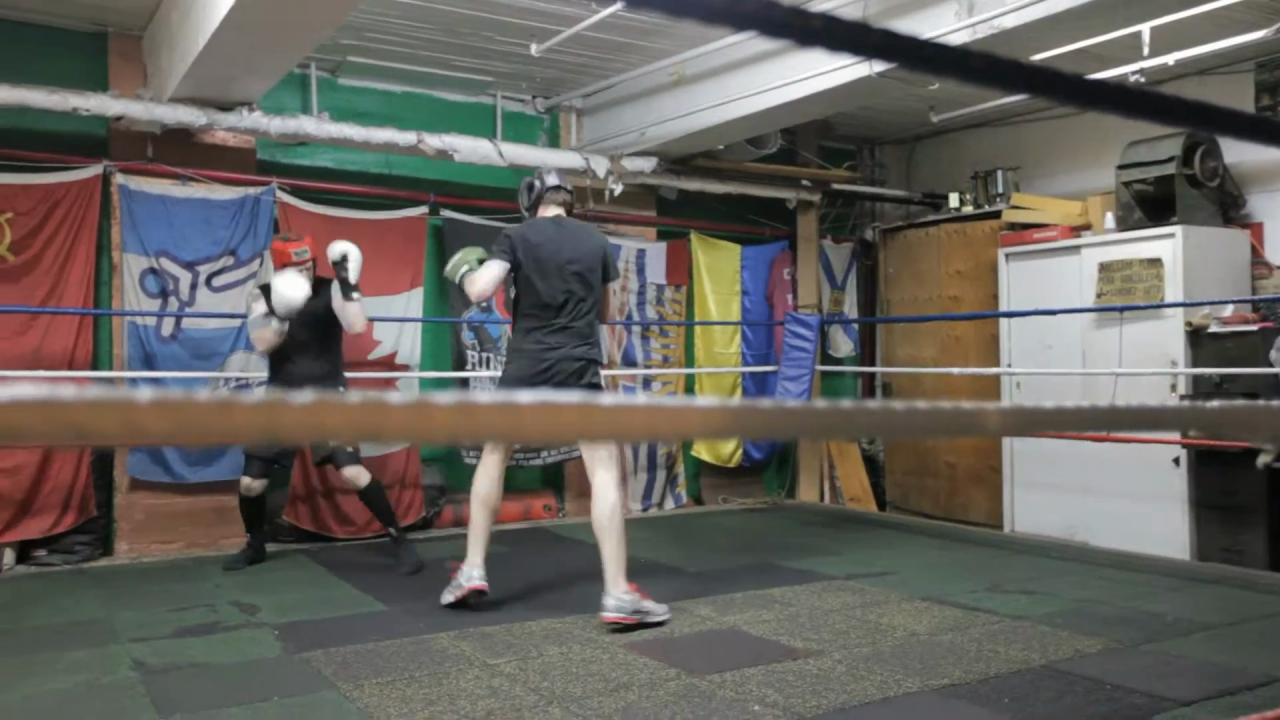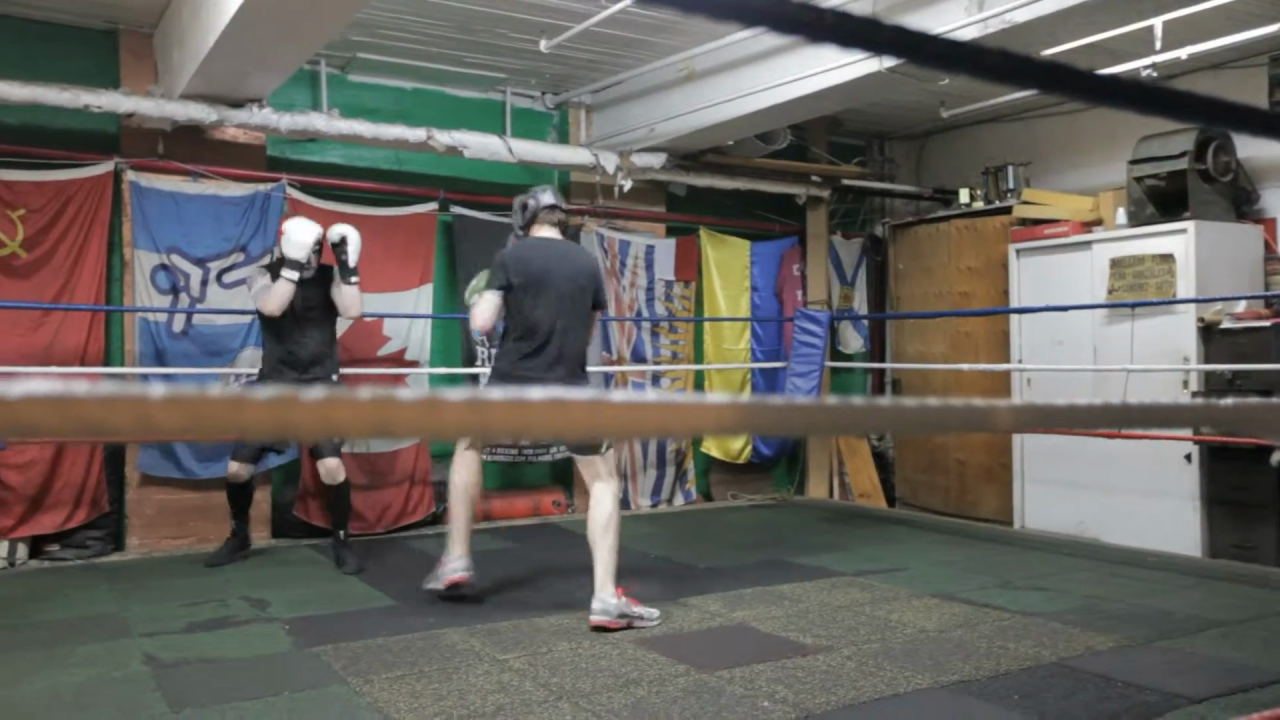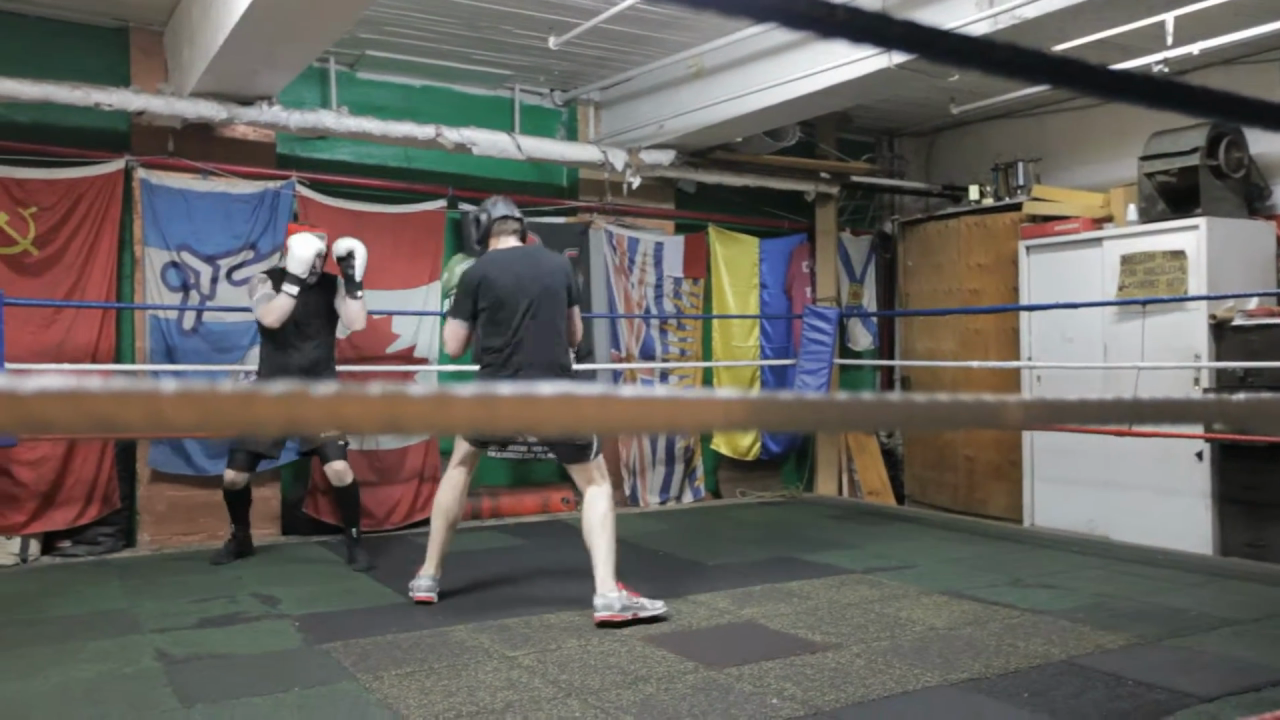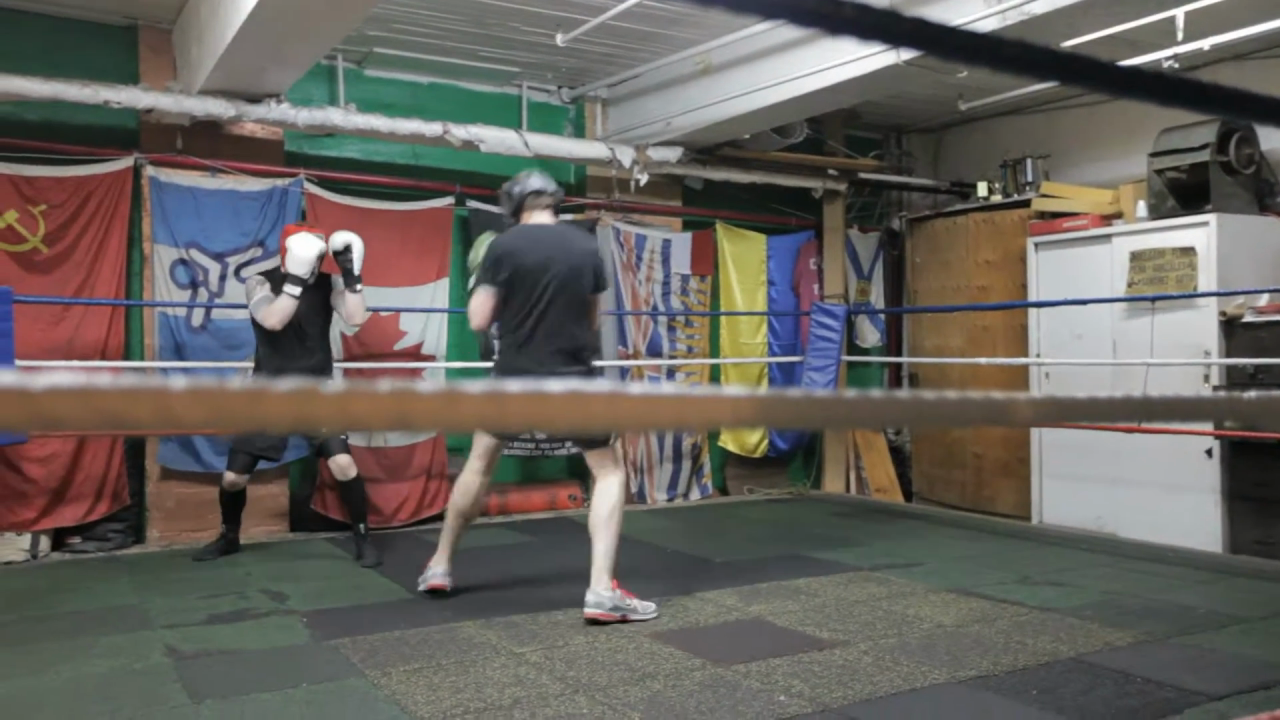
dt=0.2s
person 1, frame 1
left shoulder: (516, 236)
right shoulder: (596, 241)
left elbow: (481, 293)
right elbow: (604, 309)
left wrist: (466, 272)
left hip: (525, 366)
right hip: (579, 366)
left knee: (493, 459)
right knee: (604, 473)
left ankle: (472, 570)
right ankle: (618, 594)
person 1, frame 2
left shoulder: (510, 256)
right shoulder: (588, 262)
left elbow: (482, 324)
left wrist: (479, 300)
left hip: (511, 383)
right hip: (566, 387)
left knee: (468, 451)
right knee: (605, 482)
left ankle: (456, 559)
right ankle: (606, 598)
person 1, frame 3
left shoulder: (476, 274)
right shoulder: (558, 265)
left elbow: (454, 346)
right elbow: (575, 335)
left wrist: (455, 302)
left knee: (460, 467)
right knee: (596, 484)
left ankle: (429, 576)
right ankle: (609, 594)
person 1, frame 4
left shoulder: (503, 246)
right shoulder: (587, 246)
left elbow: (479, 320)
left wrist: (483, 279)
left hip: (515, 376)
right hip: (573, 376)
left knee: (480, 465)
right knee: (610, 473)
left ankle: (440, 567)
right ankle: (602, 591)
person 2, frame 1
left shoulder: (329, 289)
right shoulder: (263, 296)
left elbow: (357, 327)
right elbow: (261, 344)
left wrist: (348, 284)
right wrist: (282, 316)
left knee: (351, 471)
right knee: (250, 483)
left ankle: (399, 541)
right ankle: (255, 544)
person 2, frame 2
left shoulder: (330, 277)
right shoulder: (265, 276)
left elbow: (353, 311)
right elbow: (272, 307)
left wrist: (348, 266)
right wrist: (292, 265)
left hip: (320, 384)
right hip: (275, 383)
left knee: (331, 465)
right knee: (238, 467)
left ankle: (341, 543)
right ankle: (238, 537)
person 2, frame 3
left shoulder: (333, 285)
right shoulder: (264, 282)
left elbow: (357, 324)
right elbow: (270, 318)
left wrist: (353, 281)
right wrist: (295, 277)
left knee: (338, 468)
right knee: (233, 475)
left ankle: (354, 543)
right ankle: (241, 539)
person 2, frame 4
left shoulder: (329, 284)
right shoulder: (262, 283)
left elbow: (357, 318)
right elbow: (273, 320)
left wrist: (351, 274)
right wrist: (296, 279)
left knee: (343, 462)
right knee: (233, 475)
left ankle: (363, 539)
right ankle: (229, 536)
